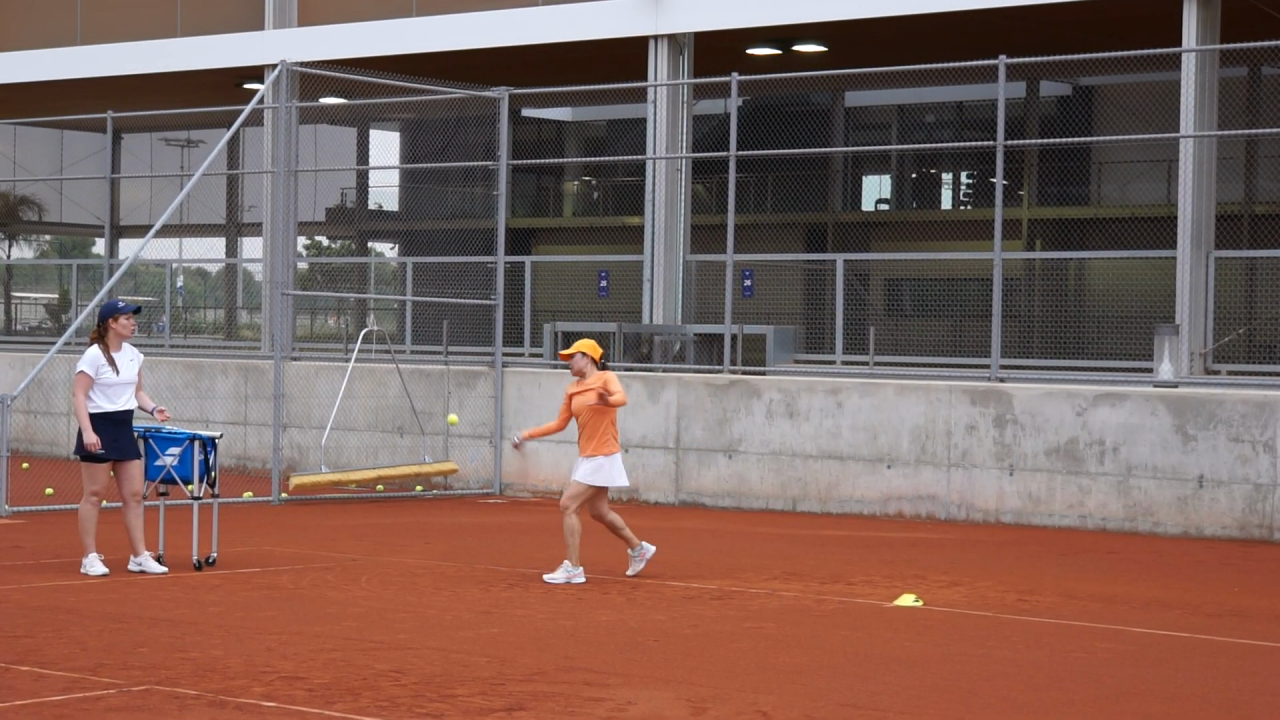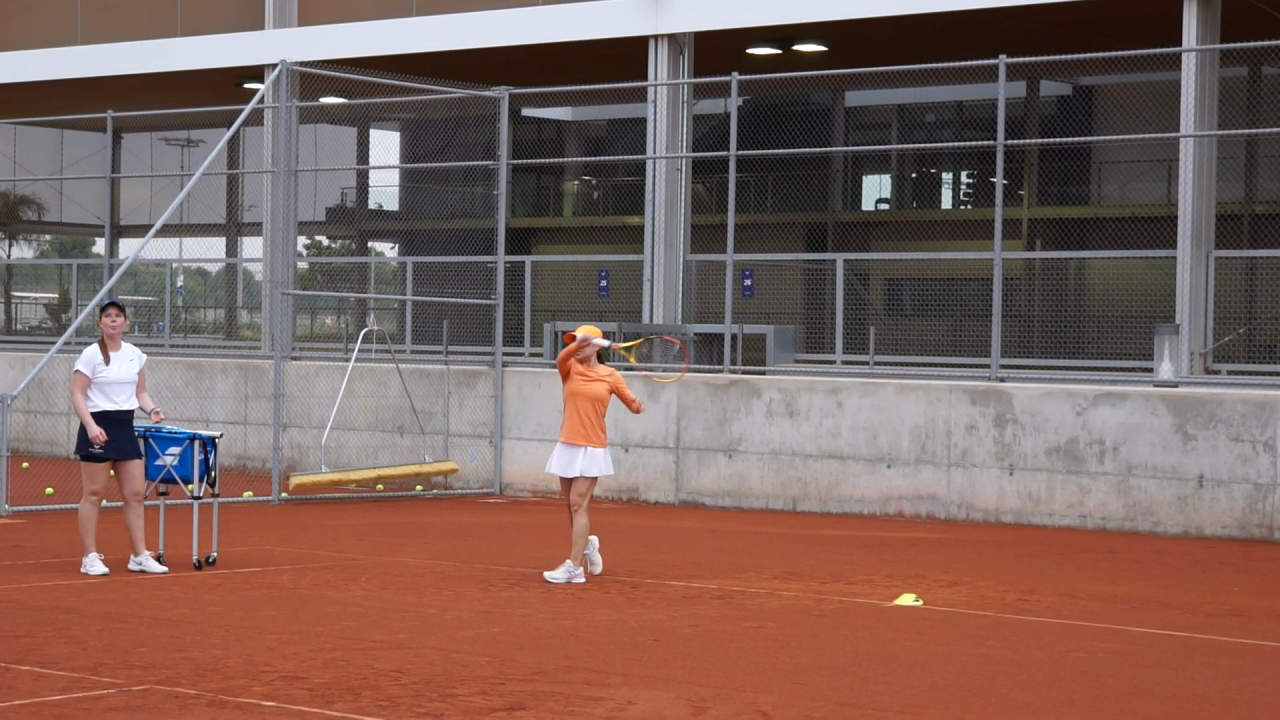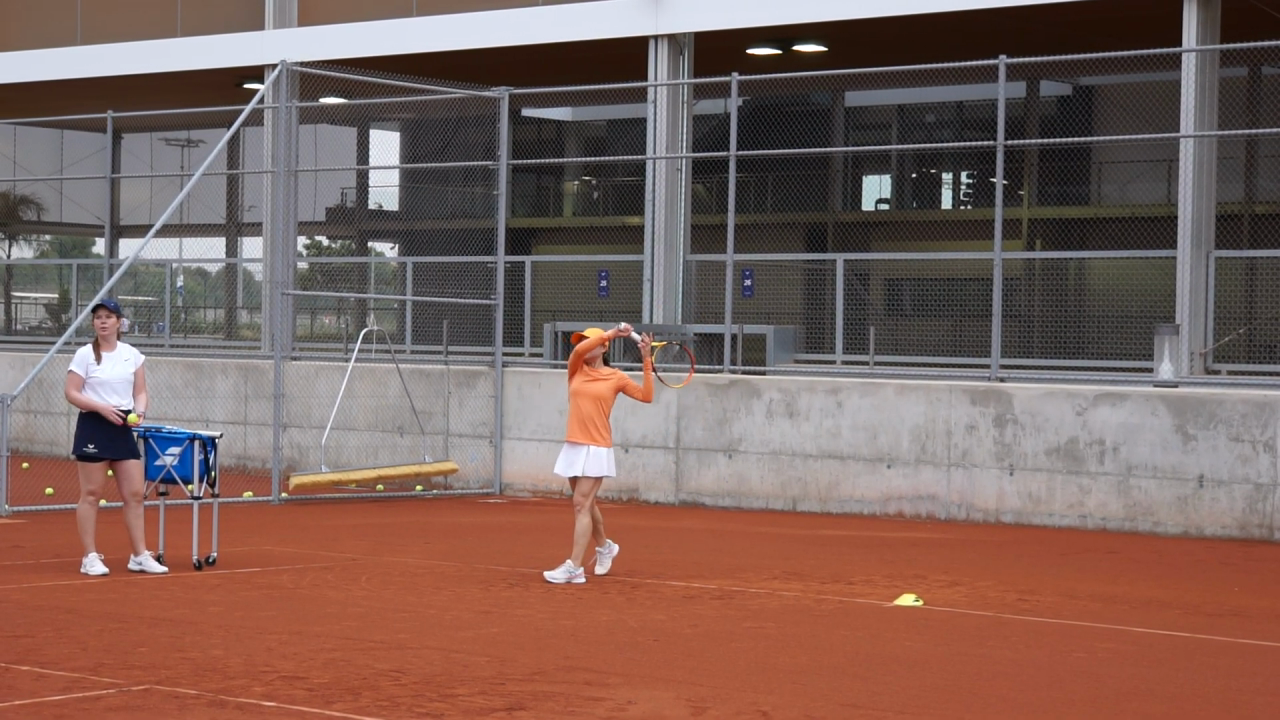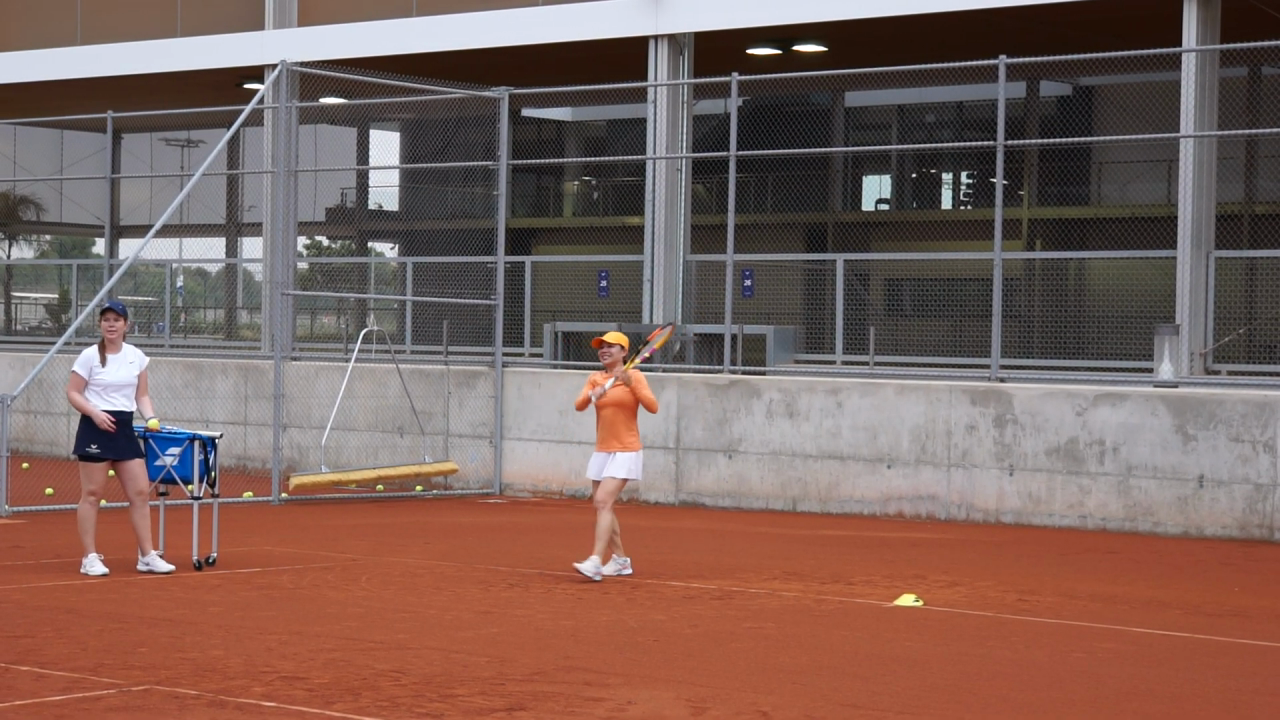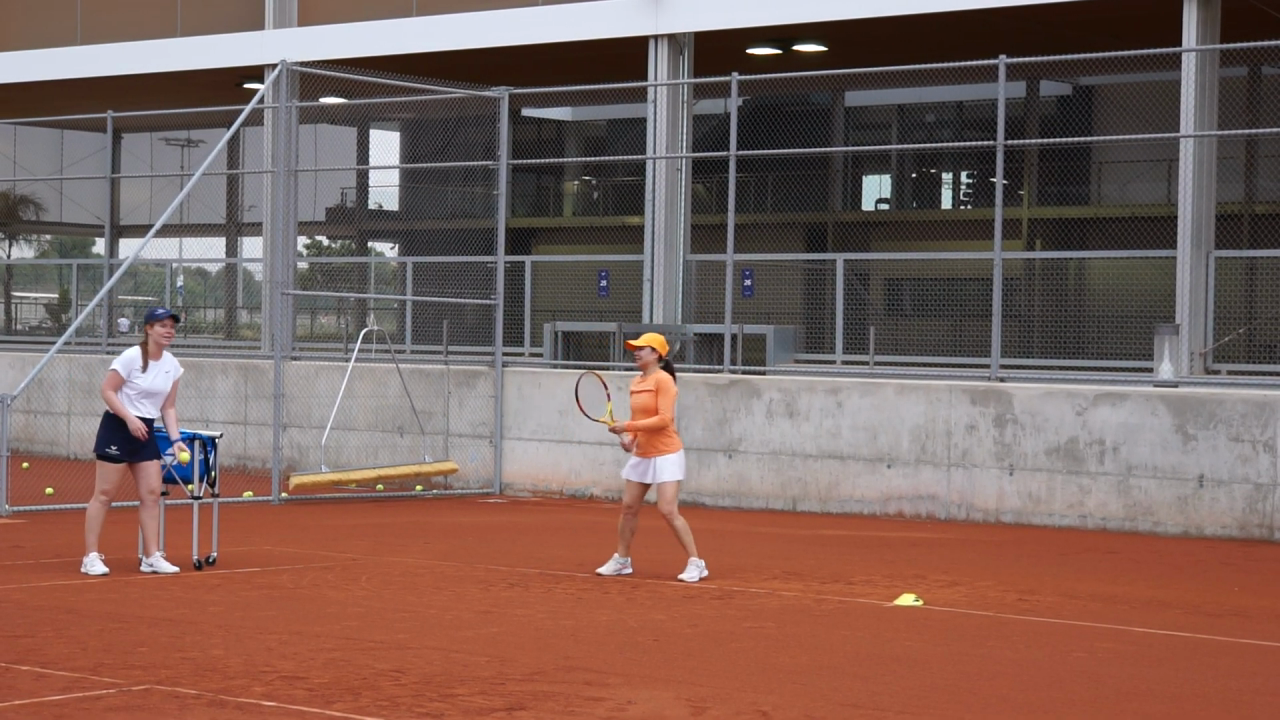
dt=0.4s
person 1, frame 1
left shoulder: (133, 354)
right shoulder: (94, 355)
right elbow: (79, 395)
left wrist: (153, 408)
right wrist: (87, 431)
left hip: (124, 429)
right hip: (99, 429)
left knee: (134, 495)
right knee: (94, 495)
left ankle: (139, 556)
right ankle: (90, 558)
person 1, frame 2
left shoulder: (135, 354)
right shoulder: (92, 354)
right elbow: (77, 394)
left wrist: (151, 409)
right wrist: (90, 425)
left hip: (125, 428)
right hip: (99, 428)
left knee: (136, 494)
right knee: (94, 494)
left ankle: (140, 556)
right ankle: (90, 557)
person 1, frame 3
left shoulder: (133, 355)
right shoulder: (84, 354)
left elbow: (140, 392)
right elbow: (71, 393)
left wrist: (139, 412)
right wrist: (101, 407)
left hip: (123, 429)
right hip: (93, 428)
left knee: (135, 494)
right knee: (91, 494)
left ankle: (140, 556)
right ankle: (90, 557)
person 1, frame 4
left shoulder: (137, 357)
right shoulder: (90, 356)
right elbow: (72, 393)
left wrist: (150, 417)
right wrist: (95, 413)
left hip: (125, 429)
right hip: (96, 429)
left knee: (140, 492)
right knee: (92, 494)
left ankle: (147, 556)
right ankle: (90, 558)
person 1, frame 5
left shoulder: (173, 366)
right shoulder: (130, 356)
left elbow: (168, 407)
right elbow: (107, 392)
left wrist: (175, 439)
right wrist: (130, 419)
left hip: (145, 433)
right hip: (118, 429)
left knee: (151, 494)
right knee: (104, 494)
left ankle: (151, 557)
right ankle: (91, 557)
person 2, frame 1
left shoulder: (606, 377)
right shoulder: (573, 389)
left elbow: (622, 398)
right elbow: (560, 423)
left wrist: (608, 400)
right wrist: (529, 434)
left hip: (603, 457)
right hip: (589, 458)
left knee: (568, 505)
right knee: (599, 511)
left ankle: (572, 568)
right ankle: (639, 548)
person 2, frame 2
left shoulder: (611, 375)
right shoulder: (569, 367)
left elbow: (631, 402)
right elbow: (561, 358)
left wrist: (637, 406)
right wrist: (577, 343)
left hip: (592, 448)
right hip: (566, 446)
left knee: (578, 504)
right knee: (573, 504)
left ankle: (574, 567)
right ankle: (587, 544)
person 2, frame 3
left shoulder: (616, 377)
right shoulder: (575, 369)
left elbow: (647, 396)
right elbow: (578, 350)
left wrist: (647, 360)
right wrist: (612, 333)
left hip: (596, 448)
right hip: (573, 446)
left knee: (581, 505)
right knee: (585, 504)
left ankle: (574, 567)
right ankle: (605, 546)
person 2, frame 4
left shoulder: (635, 377)
right shoulder: (594, 379)
left elbow: (653, 407)
right elbow: (578, 405)
left wrist: (631, 384)
right wrist: (592, 396)
left hip: (625, 452)
right hip: (602, 452)
left knee: (603, 502)
right knee: (603, 505)
left ankle: (595, 562)
right ankle: (620, 559)
person 2, frame 5
left shoulder: (664, 380)
right shoulder: (637, 382)
left elbow: (664, 420)
left wrist: (628, 426)
right wrist: (629, 436)
left hip: (665, 455)
right hip: (642, 456)
left knee: (668, 511)
right knee: (628, 507)
left ankle: (695, 562)
right ankle: (621, 559)
